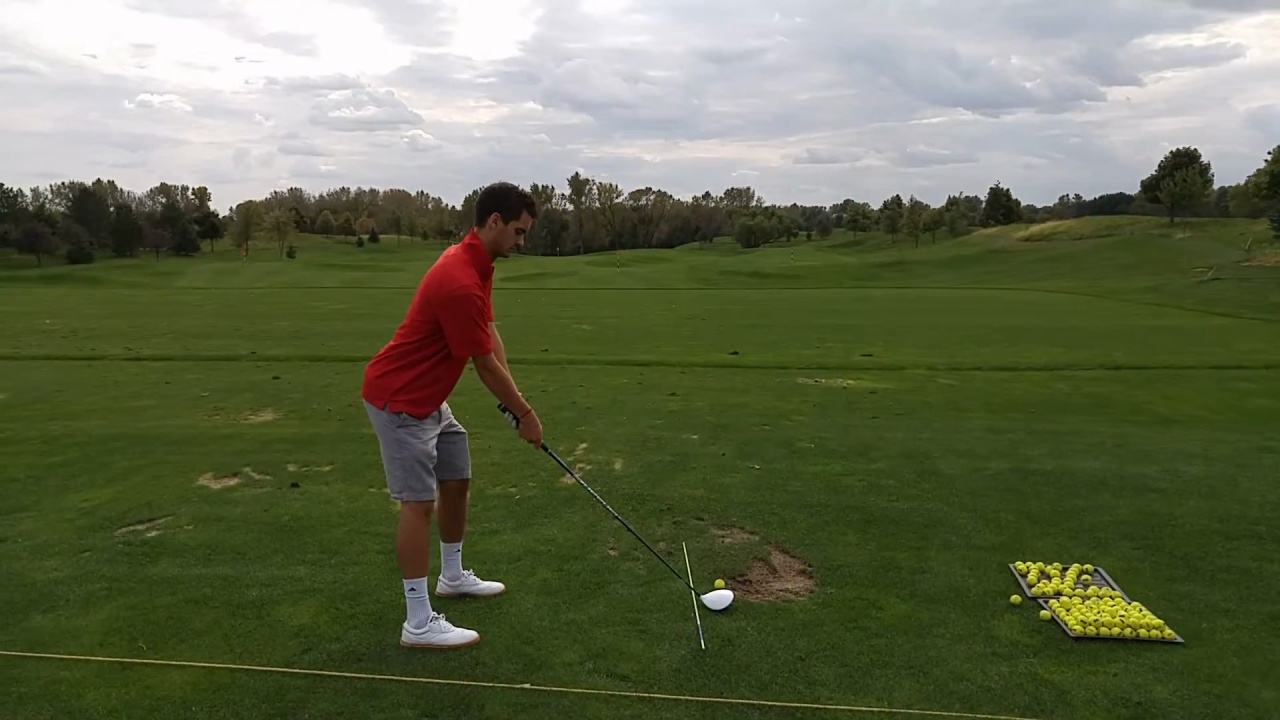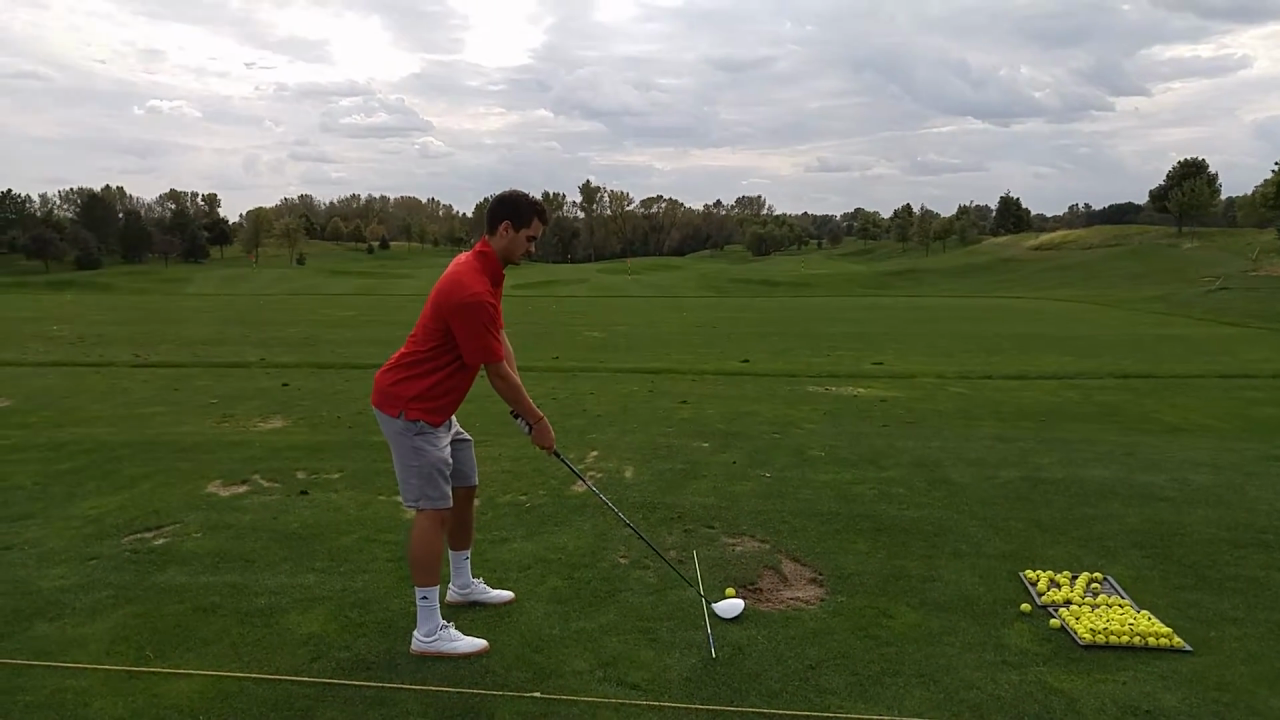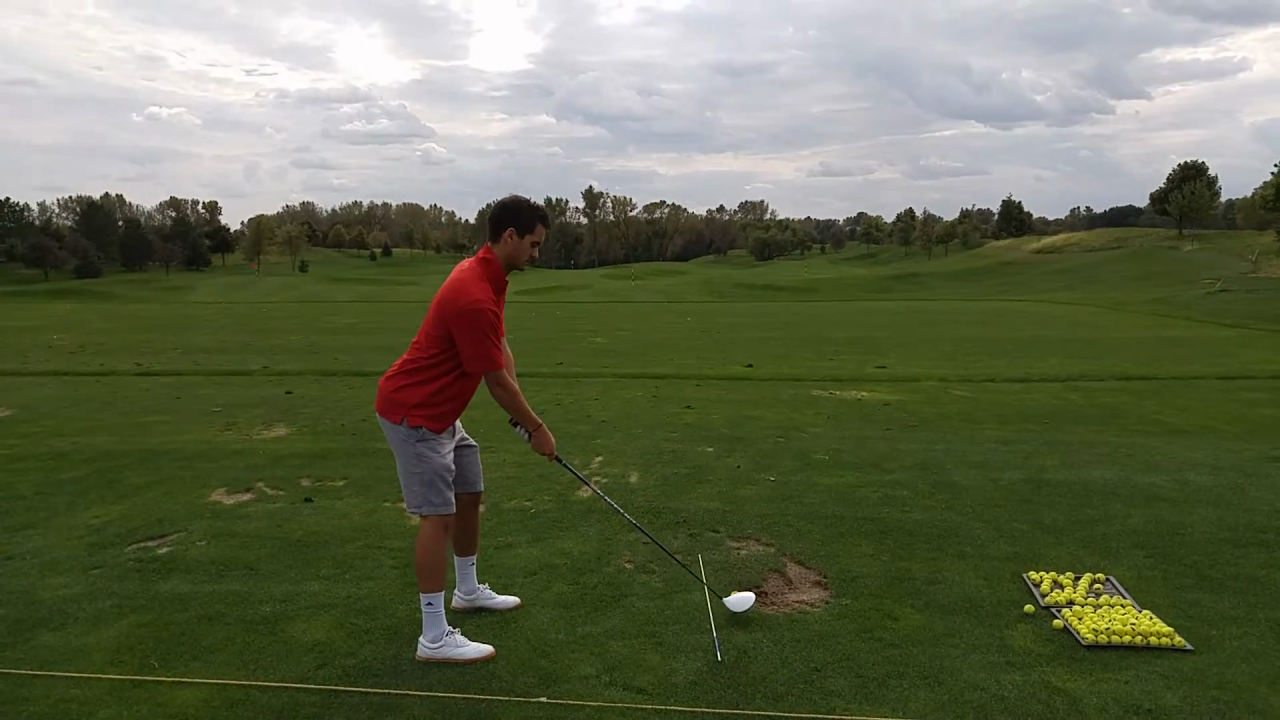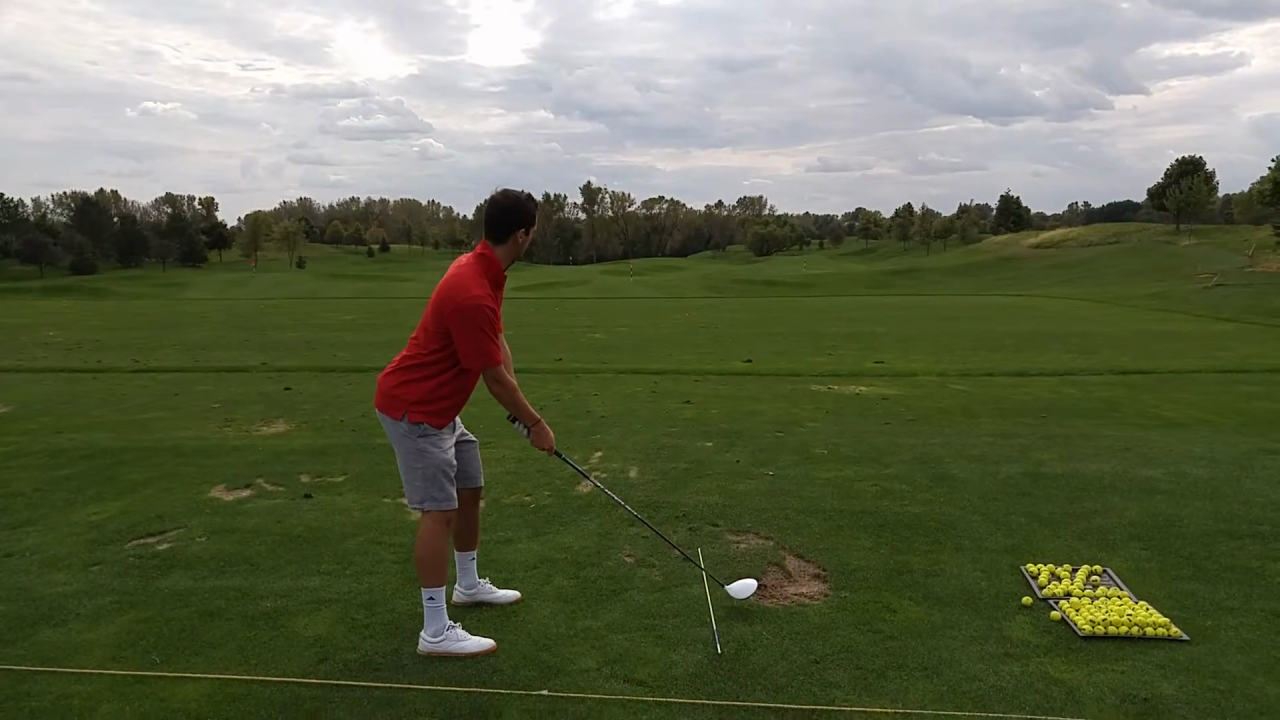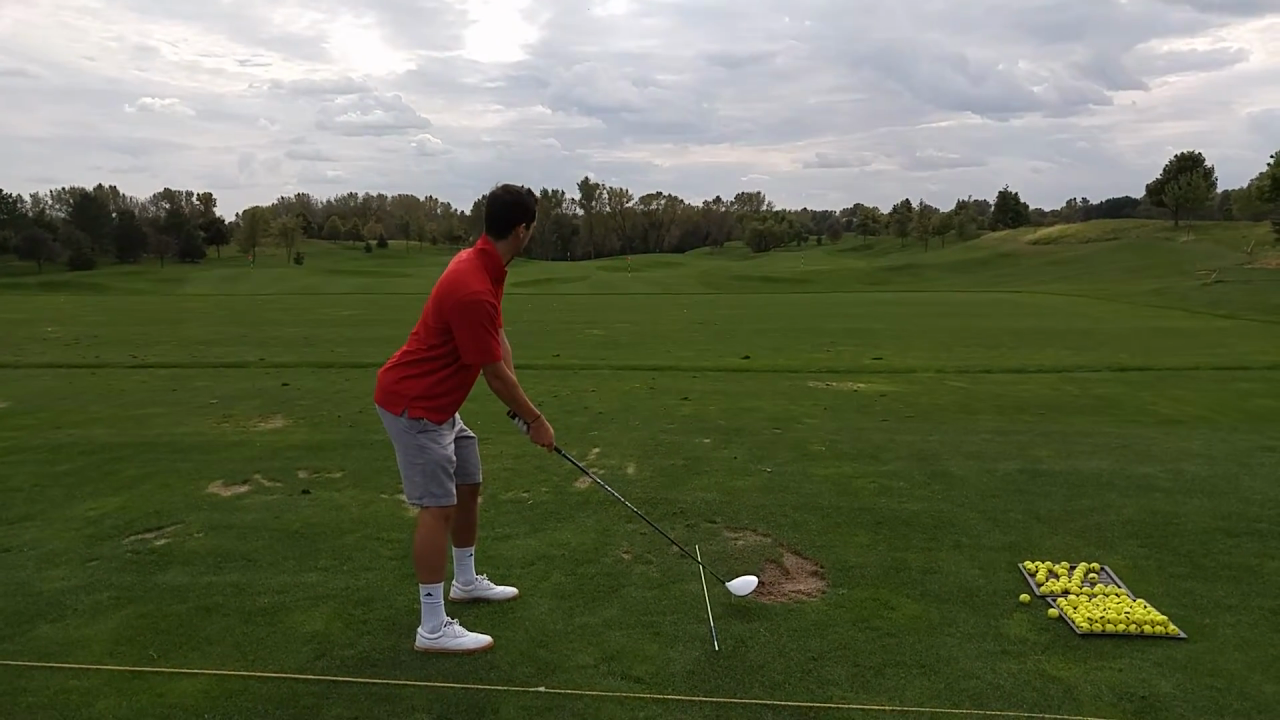
dt=0.4s
person 1, frame 1
left shoulder: (475, 262)
right shoulder: (459, 282)
left elbow: (489, 334)
right elbow: (485, 364)
left wrist: (513, 396)
right wrist: (524, 413)
left hip: (427, 396)
right hip: (398, 399)
left knee: (456, 482)
right knee: (418, 502)
left ankle: (453, 576)
right ankle: (418, 623)
person 1, frame 2
left shoulder: (484, 267)
right shoulder: (471, 290)
left elbow: (500, 342)
right elbow: (497, 373)
left wrist: (523, 405)
right wrist: (537, 420)
left hip: (433, 403)
right hip: (409, 406)
left knee: (463, 491)
right knee: (432, 509)
left ankle: (462, 585)
right ankle: (428, 632)
person 1, frame 3
left shoulder: (486, 274)
right shoulder: (474, 297)
left elbow: (501, 348)
right elbow: (497, 380)
left wrist: (522, 411)
right wrist: (536, 428)
left hip: (438, 409)
right hip: (413, 412)
left knee: (468, 496)
right knee: (437, 515)
left ankle: (468, 590)
right ankle: (434, 637)
person 1, frame 4
left shoulder: (484, 270)
right shoulder: (472, 294)
left elbow: (498, 344)
right elbow: (495, 377)
left wrist: (521, 408)
right wrist: (535, 424)
left hip: (437, 405)
right hip: (413, 409)
left knee: (469, 491)
right knee: (439, 511)
left ankle: (469, 585)
right ankle: (435, 632)
person 1, frame 5
left shoulder: (483, 264)
right shoulder: (473, 290)
left elbow: (498, 340)
right elbow: (495, 373)
left wrist: (522, 407)
right wrist: (535, 421)
left hip: (436, 401)
right hip: (413, 404)
left knee: (468, 488)
right knee: (437, 507)
left ankle: (467, 581)
right ankle: (433, 629)
